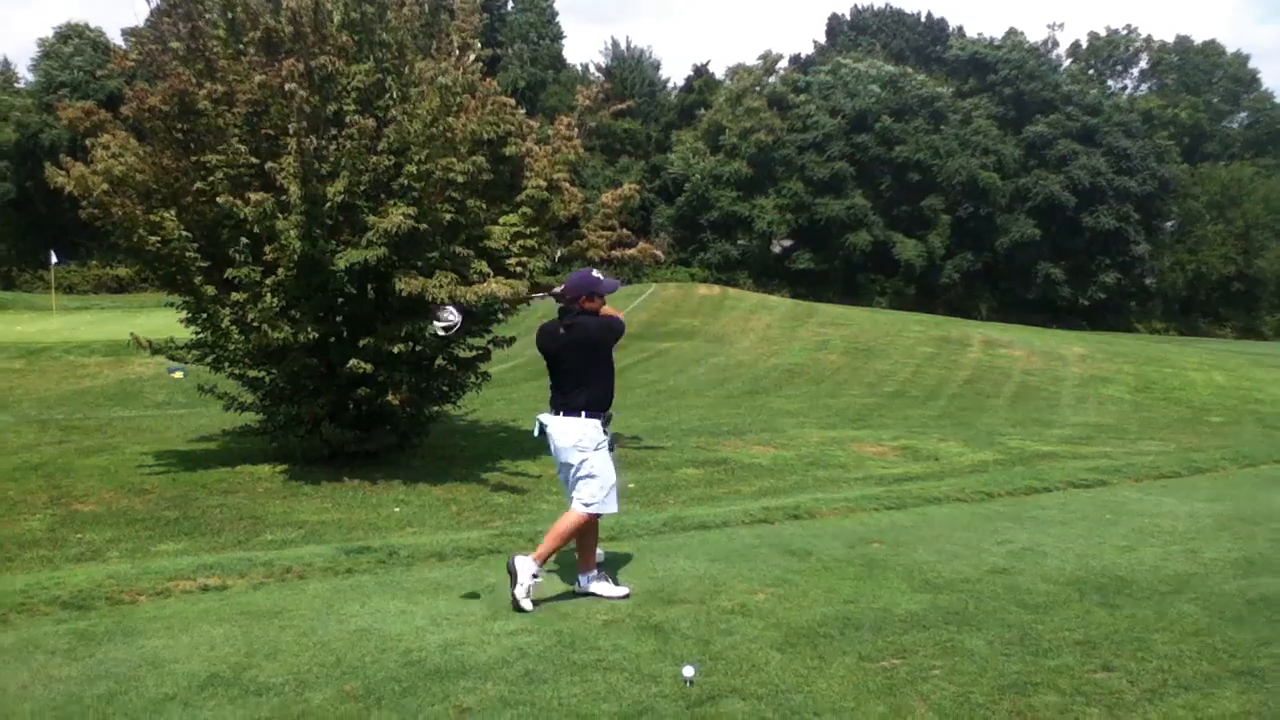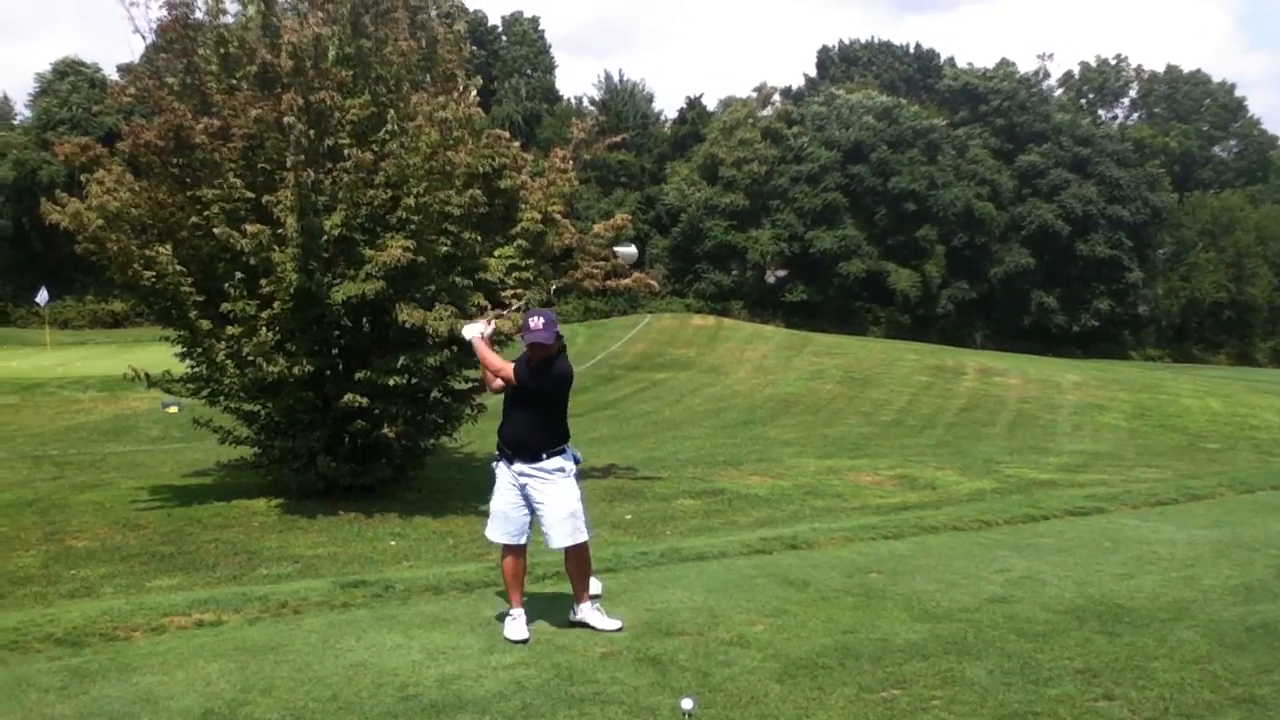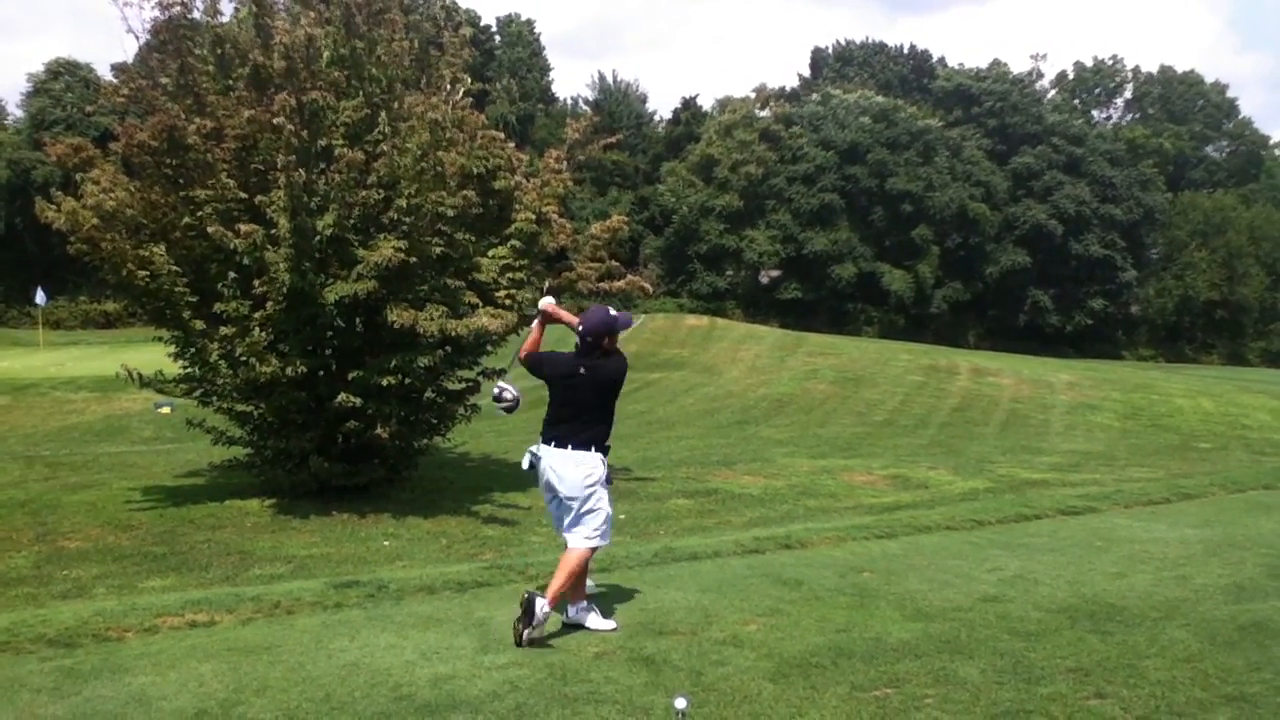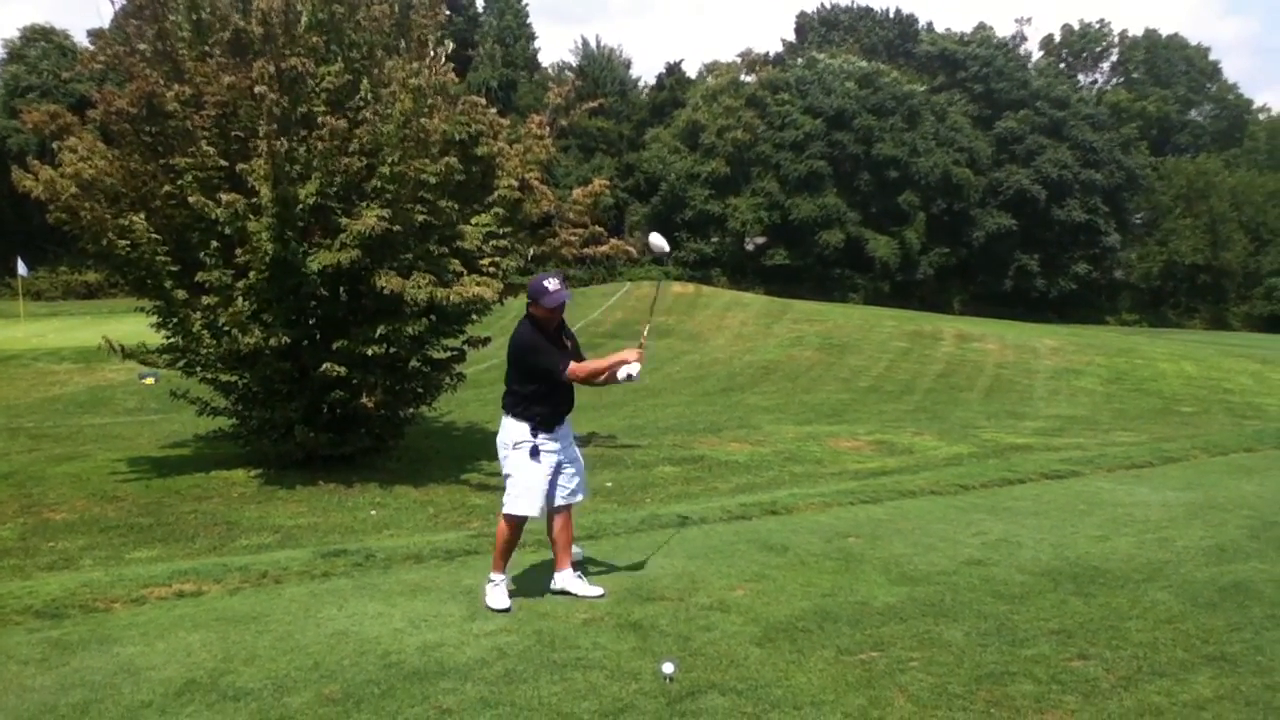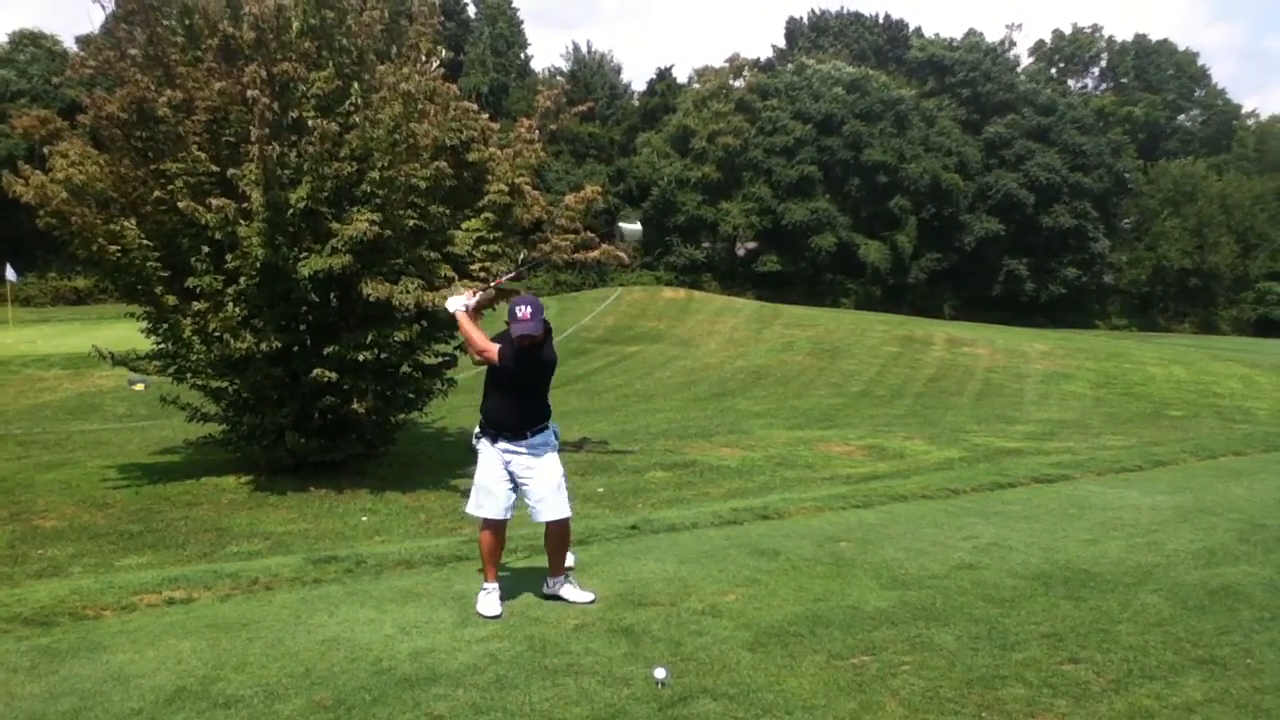
dt=1s
person 1, frame 1
left shoulder: (549, 332)
right shoulder: (595, 328)
right elbow: (615, 319)
left wrist: (567, 298)
right wrist: (596, 306)
left hip: (564, 423)
right hip: (585, 428)
left knee: (589, 502)
right knee: (587, 504)
left ankle: (588, 574)
right ankle: (530, 564)
person 1, frame 2
left shoulder: (556, 370)
right shoulder: (529, 359)
left elbow: (502, 370)
right elbow: (494, 384)
left wrist: (477, 339)
right wrist: (485, 340)
left hip: (549, 468)
right hip: (510, 465)
left knee: (573, 539)
right knee: (511, 542)
left ankle: (584, 606)
right ankle: (516, 613)
person 1, frame 3
left shoulder: (558, 364)
right shoulder: (616, 367)
left elbow: (526, 354)
right elbow: (605, 346)
left wrist: (543, 318)
right wrist: (560, 314)
left hip: (550, 457)
right hip: (584, 463)
left knee: (578, 536)
right knee: (585, 541)
left ankle: (577, 605)
right ankle: (544, 603)
person 1, frame 4
left shoulder: (559, 329)
right shoulder: (525, 338)
left elbow: (579, 371)
right elbow: (575, 373)
left wrist: (615, 373)
right wrist: (622, 357)
left hip: (559, 430)
right hip: (526, 434)
left knee: (562, 504)
right knee: (520, 509)
left ankle: (564, 574)
right ankle: (497, 579)
person 1, frame 5
left shoulder: (542, 355)
right shoulder: (510, 338)
left elbow: (484, 351)
right elbow: (479, 351)
left wrist: (461, 312)
right wrist: (468, 311)
left hip: (535, 443)
right hip: (493, 443)
left knee: (556, 515)
right knee: (491, 517)
left ankle: (557, 580)
right ankle: (490, 586)
